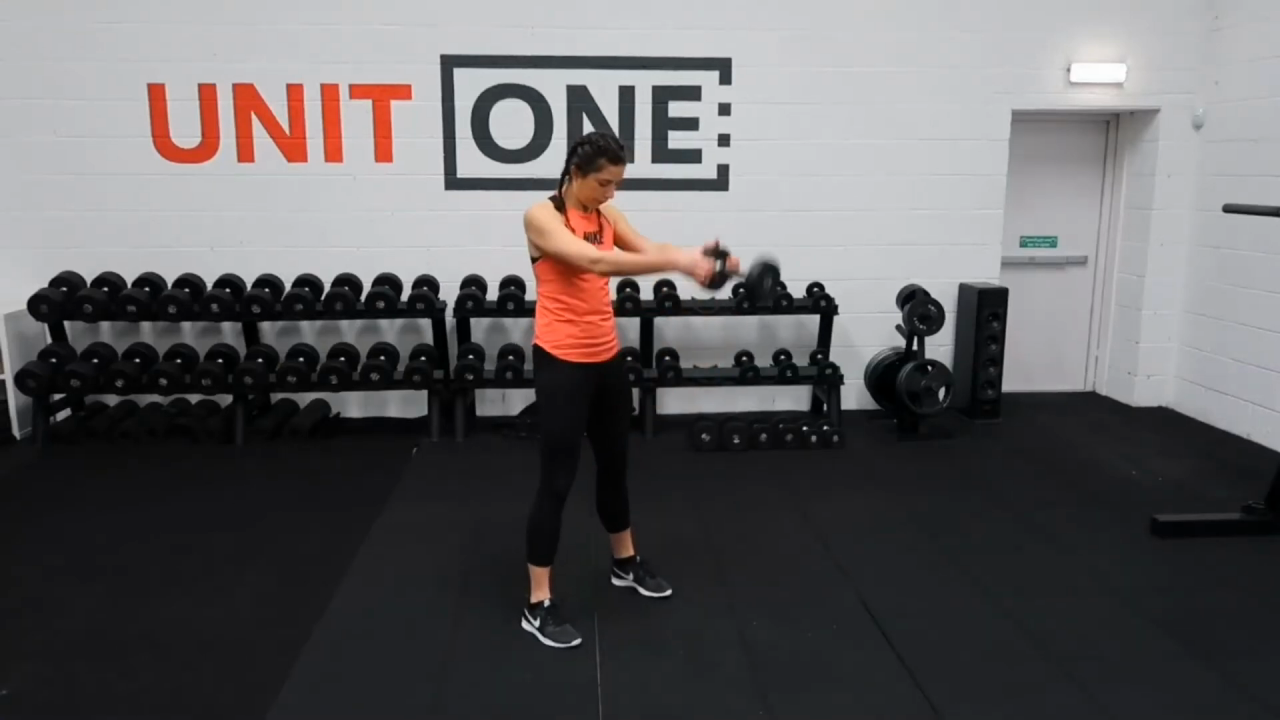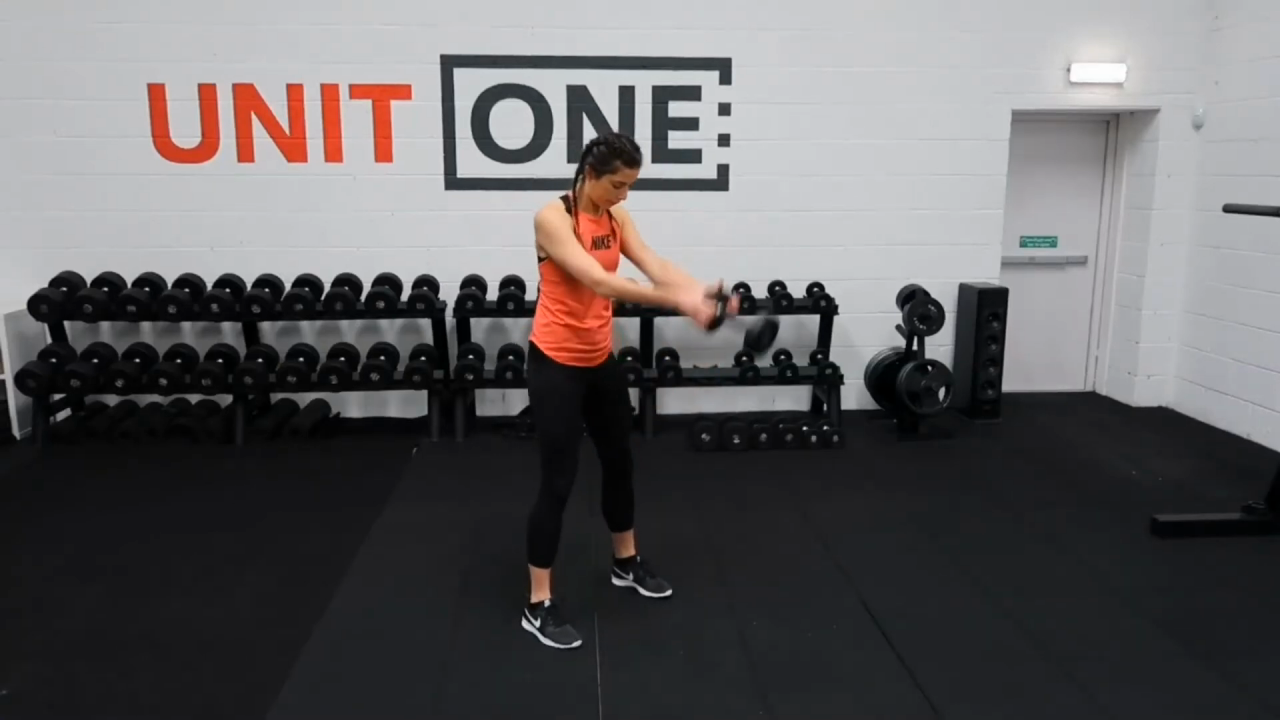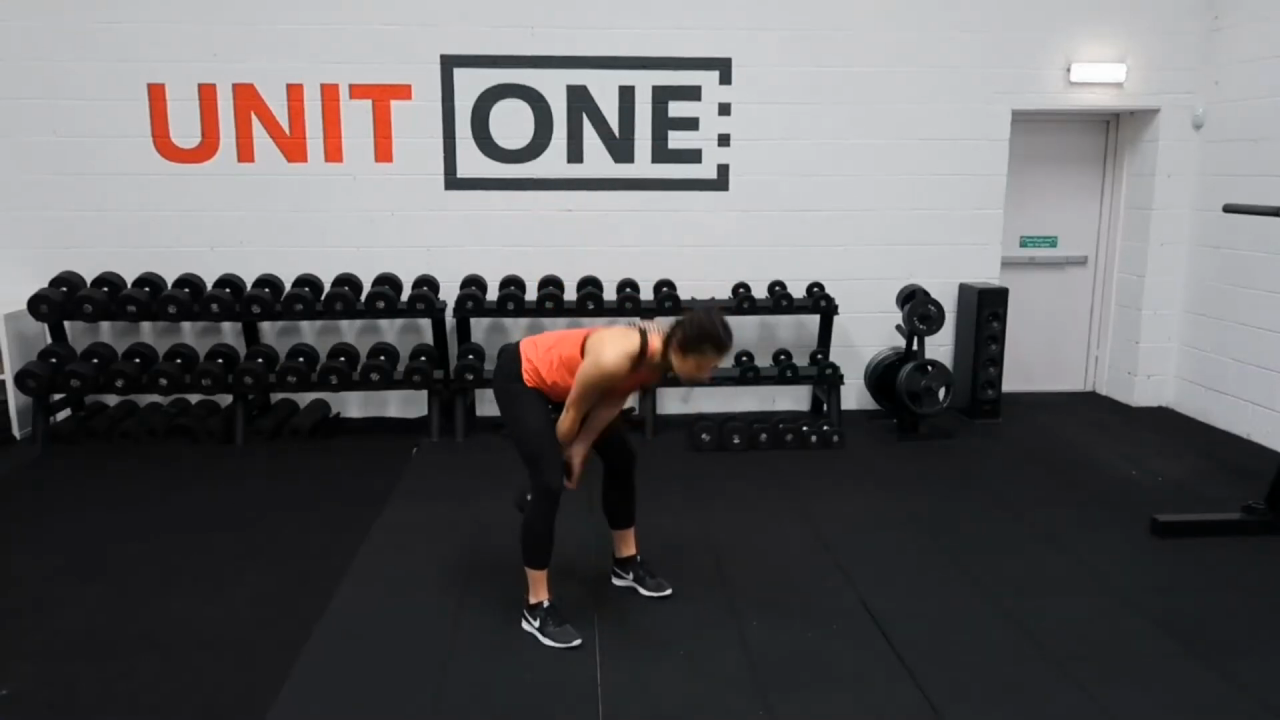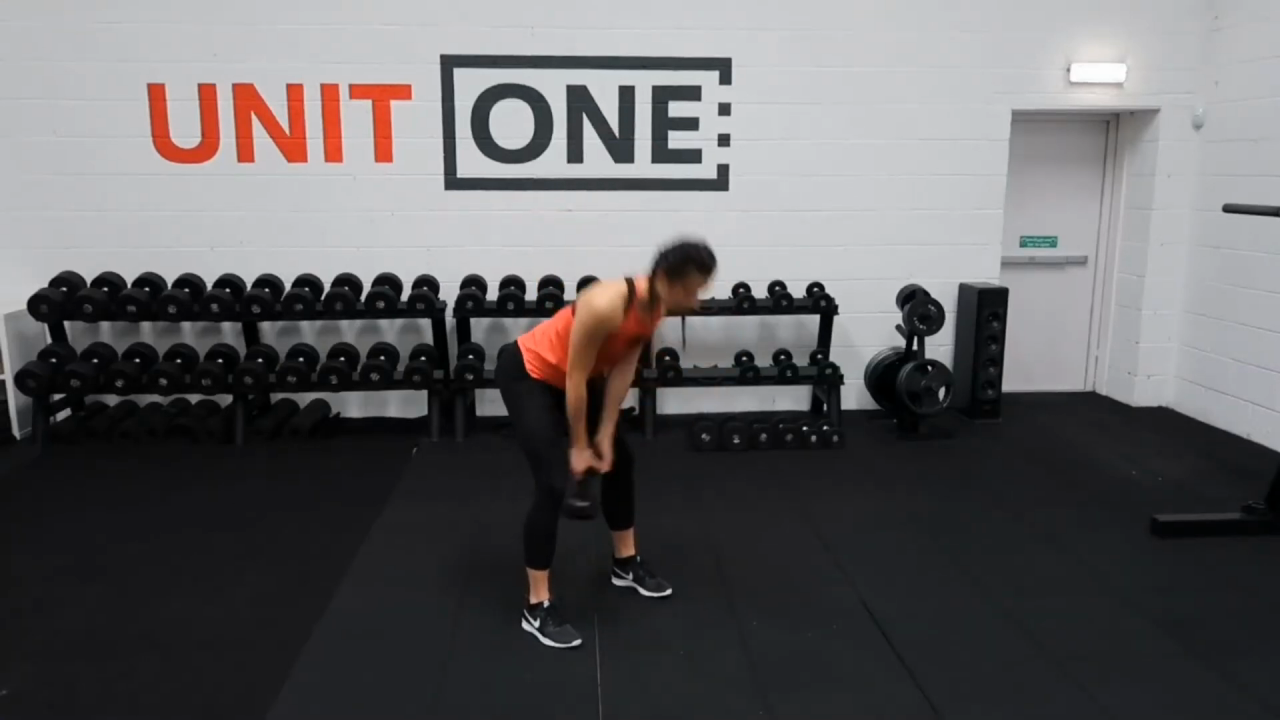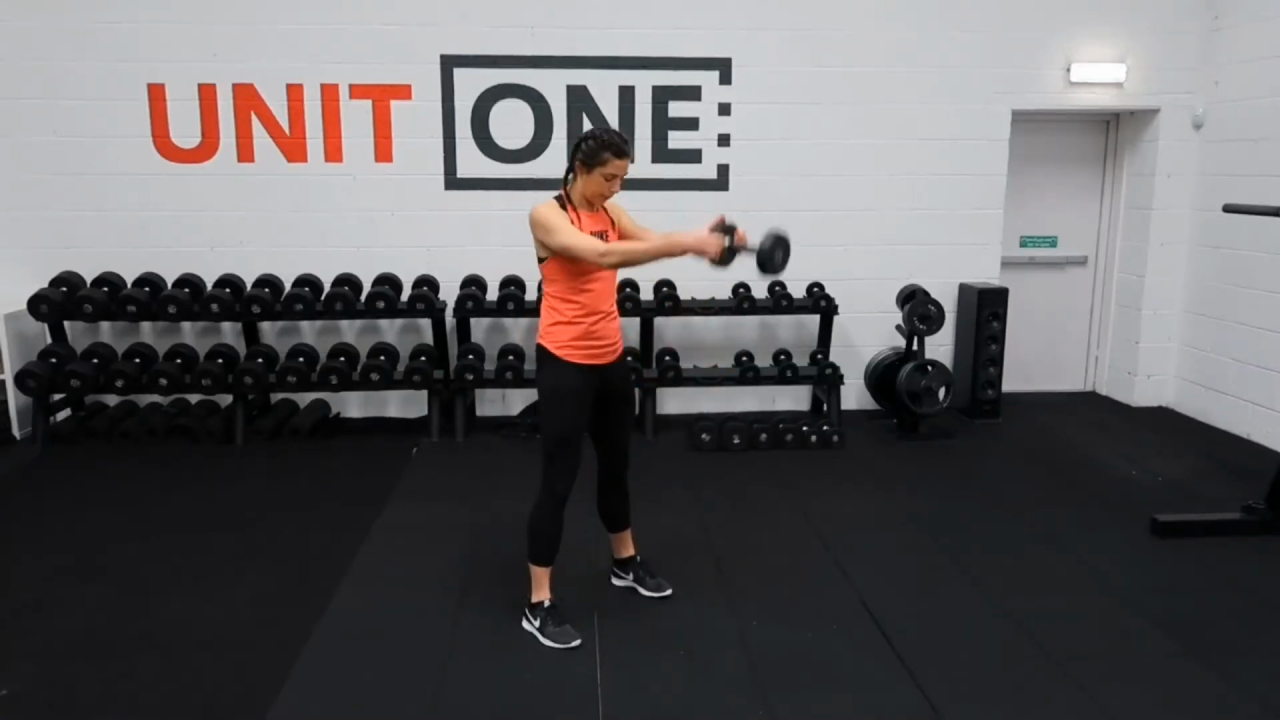
dt=0.4s
person 1, frame 1
left shoulder: (606, 214)
right shoulder: (541, 217)
left elbow: (647, 250)
right elbow: (594, 261)
left wrist: (696, 259)
right wrist: (679, 261)
left hip: (608, 360)
right hip: (562, 363)
left knee: (614, 467)
right knee: (557, 481)
left ankle: (625, 562)
right ankle: (538, 605)
person 1, frame 2
left shoulder: (616, 217)
right shoulder: (552, 218)
left elbow: (654, 266)
right elbow: (598, 281)
left wrist: (700, 290)
right wrist: (679, 301)
left hip: (601, 361)
right hip: (556, 364)
left knee: (619, 463)
right knee: (558, 482)
left ankle: (626, 562)
right ankle: (538, 606)
person 1, frame 3
left shoulder: (664, 349)
right shoulder: (615, 359)
left elbow: (611, 404)
right elbow: (571, 414)
left wrist: (579, 453)
right wrist: (559, 460)
left hip: (560, 381)
right hip: (522, 374)
left knee: (621, 456)
right knee: (547, 484)
left ankle: (626, 561)
right ankle: (537, 606)
person 1, frame 4
left shoulder: (653, 306)
right shoulder: (606, 305)
left elbow: (621, 371)
right elbow: (574, 381)
left wrist: (604, 435)
right wrist: (578, 445)
left hip: (567, 379)
right hip: (527, 372)
left knee: (618, 461)
right knee: (554, 483)
left ankle: (625, 563)
right ankle: (537, 607)
person 1, frame 5
left shoulder: (609, 212)
right shoulder: (547, 215)
left elbow: (652, 243)
right elbow: (601, 257)
left wrist: (701, 240)
right wrist: (687, 243)
left hip: (611, 361)
right hip: (565, 364)
left knee: (615, 466)
right knee: (559, 481)
left ankle: (625, 562)
right ankle: (539, 605)
